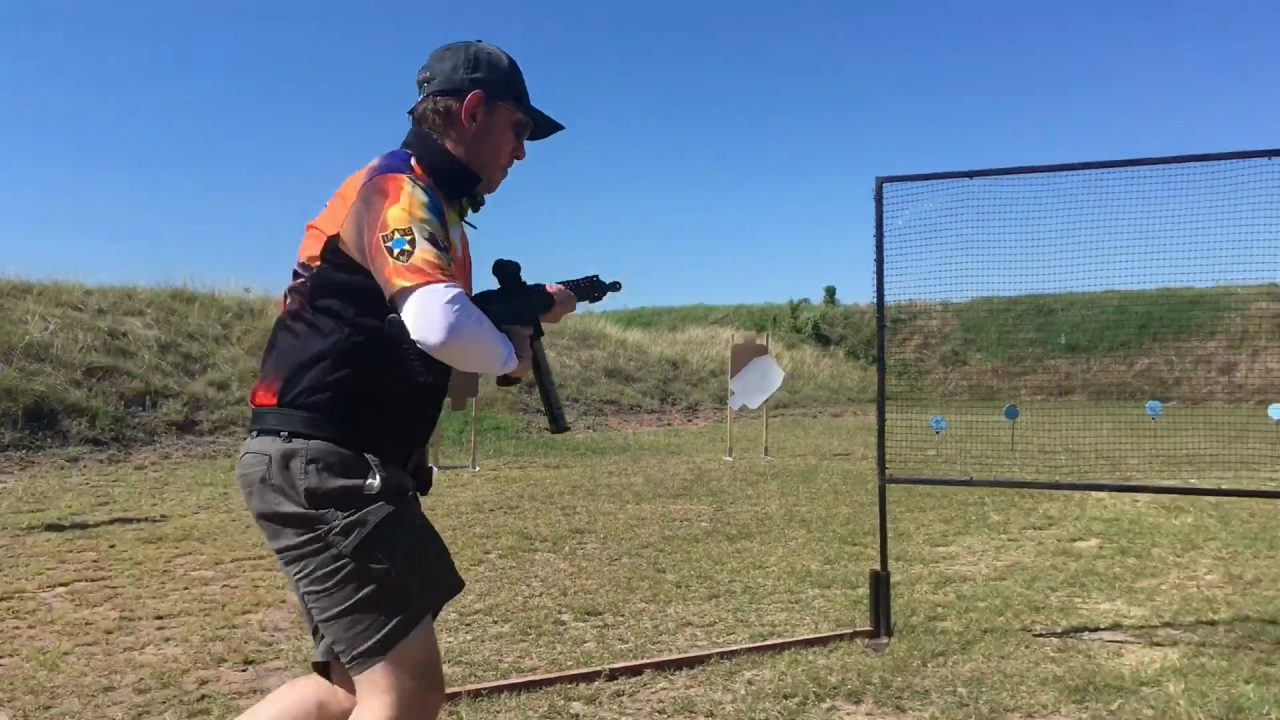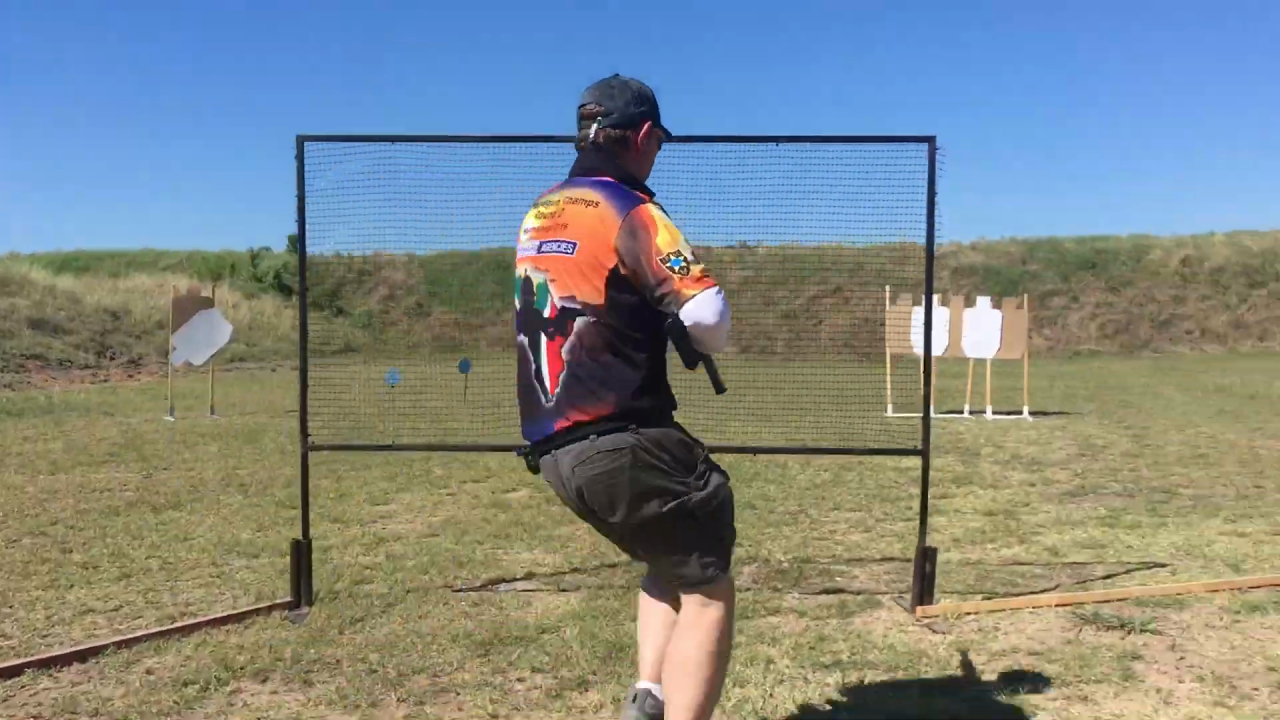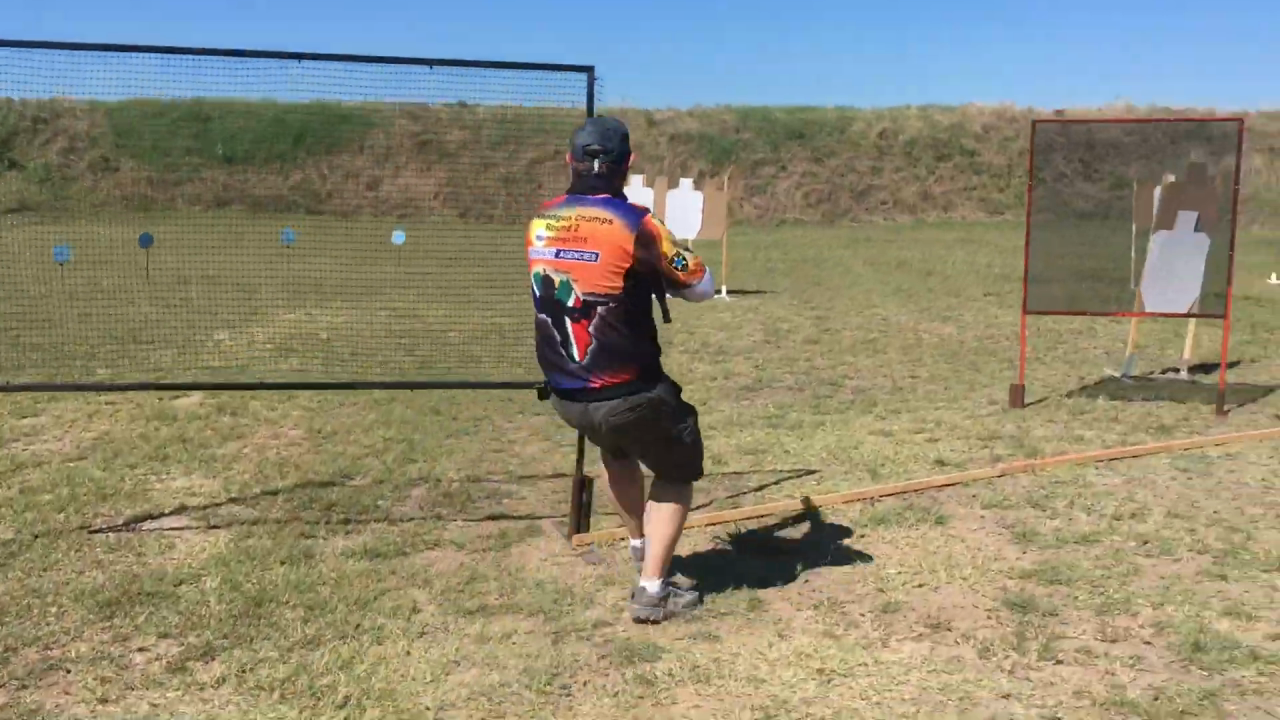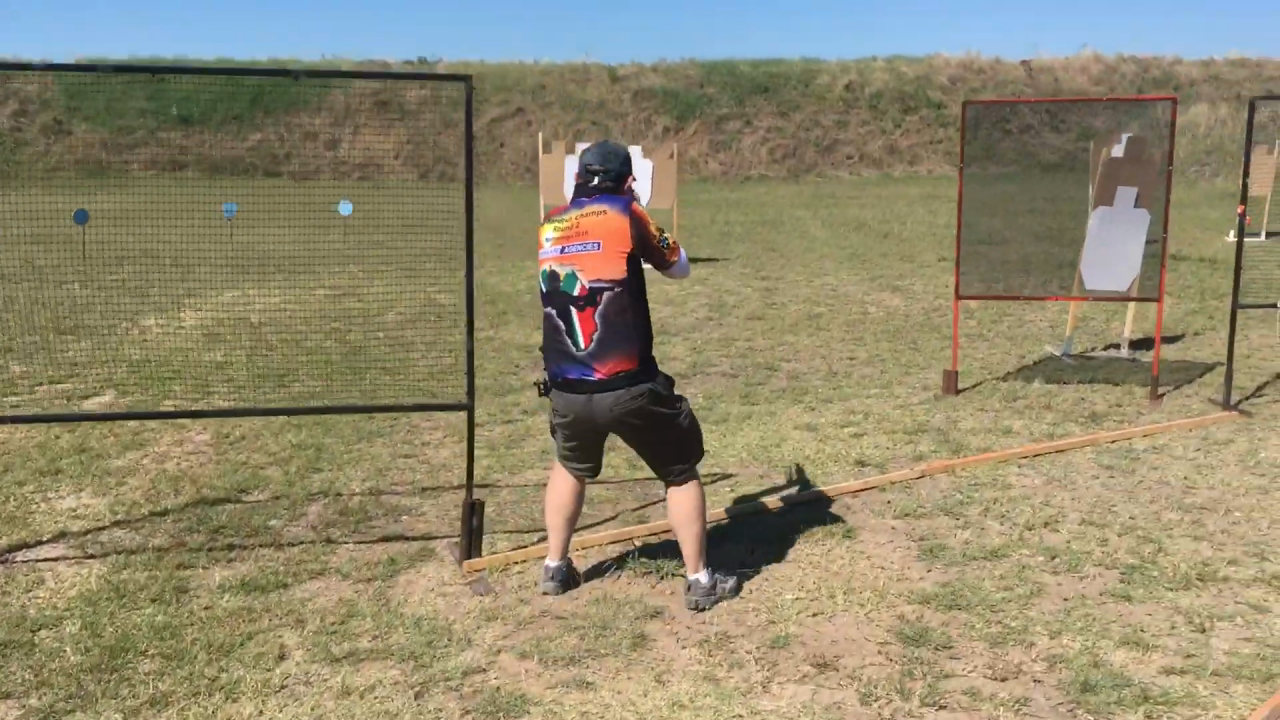
dt=0.5s
person 1, frame 1
left shoulder: (439, 205)
right shoulder: (399, 189)
left elbow: (421, 326)
right elbow: (441, 325)
right wrist: (509, 354)
left hip: (346, 466)
right hip: (319, 461)
person 1, frame 2
left shoulder: (540, 217)
right shoulder: (630, 211)
right elbow: (708, 312)
left wrist: (658, 318)
right wrist: (708, 343)
left hip: (556, 450)
right hip: (625, 443)
left knee: (668, 571)
right knee: (706, 593)
person 1, frame 3
left shoulder: (539, 222)
right shoulder: (637, 224)
right elbow: (701, 284)
right wrist: (660, 273)
left hip: (568, 396)
right hip: (632, 393)
left knee: (618, 451)
right knee: (673, 479)
left ankle: (640, 545)
right ankle: (652, 587)
person 1, frame 4
left shoulder: (549, 227)
right shoulder: (627, 214)
right elbow: (678, 266)
left hip: (567, 389)
right hip: (630, 386)
left knee: (570, 466)
right knee: (681, 471)
left ankle: (554, 568)
right ankle: (699, 579)
